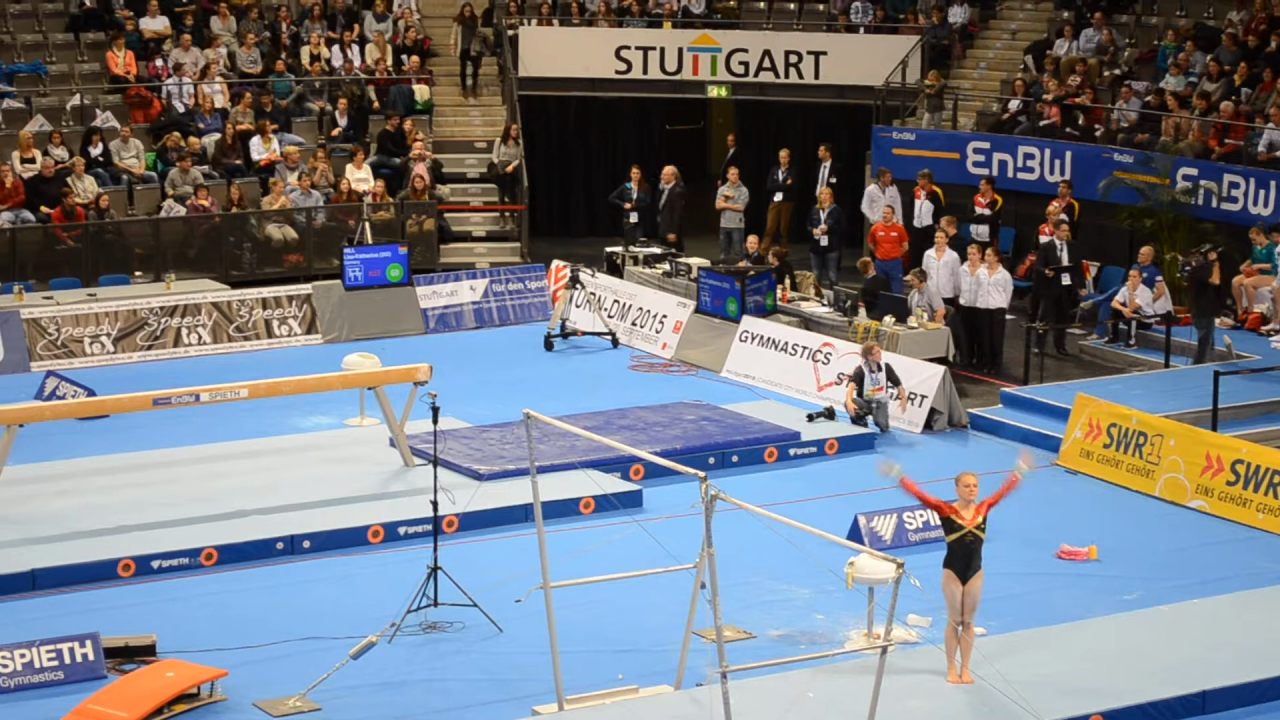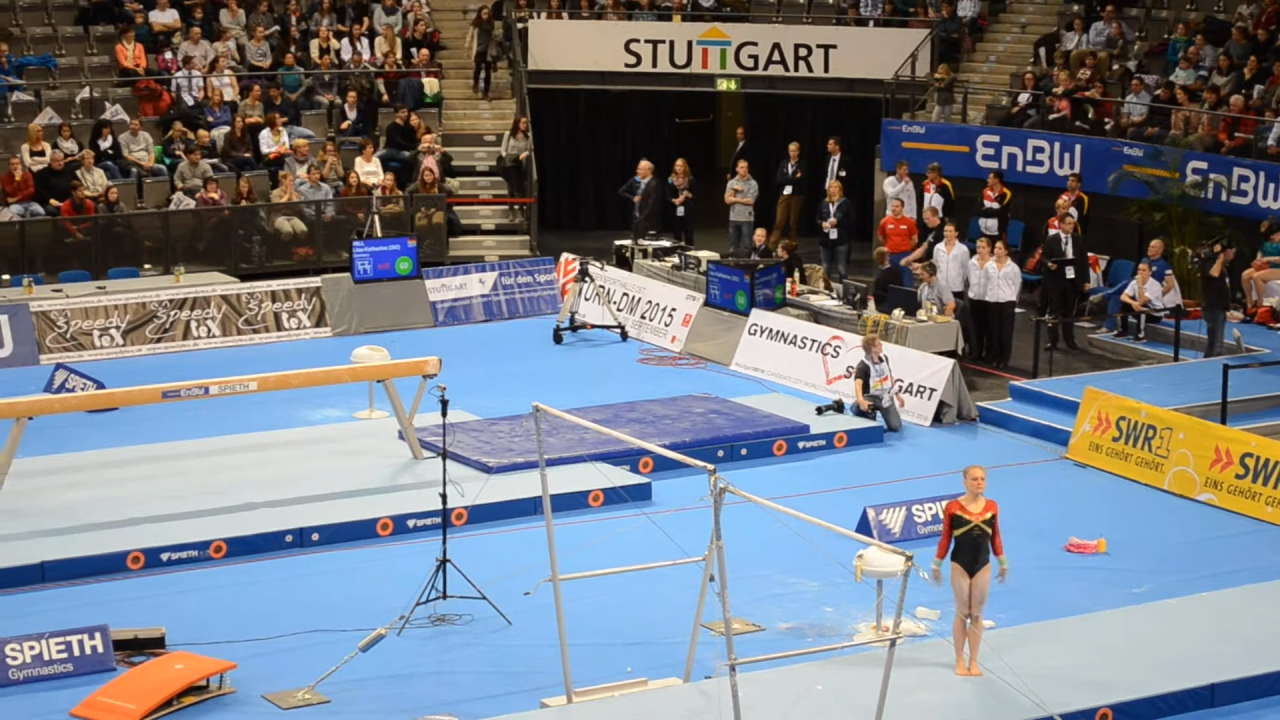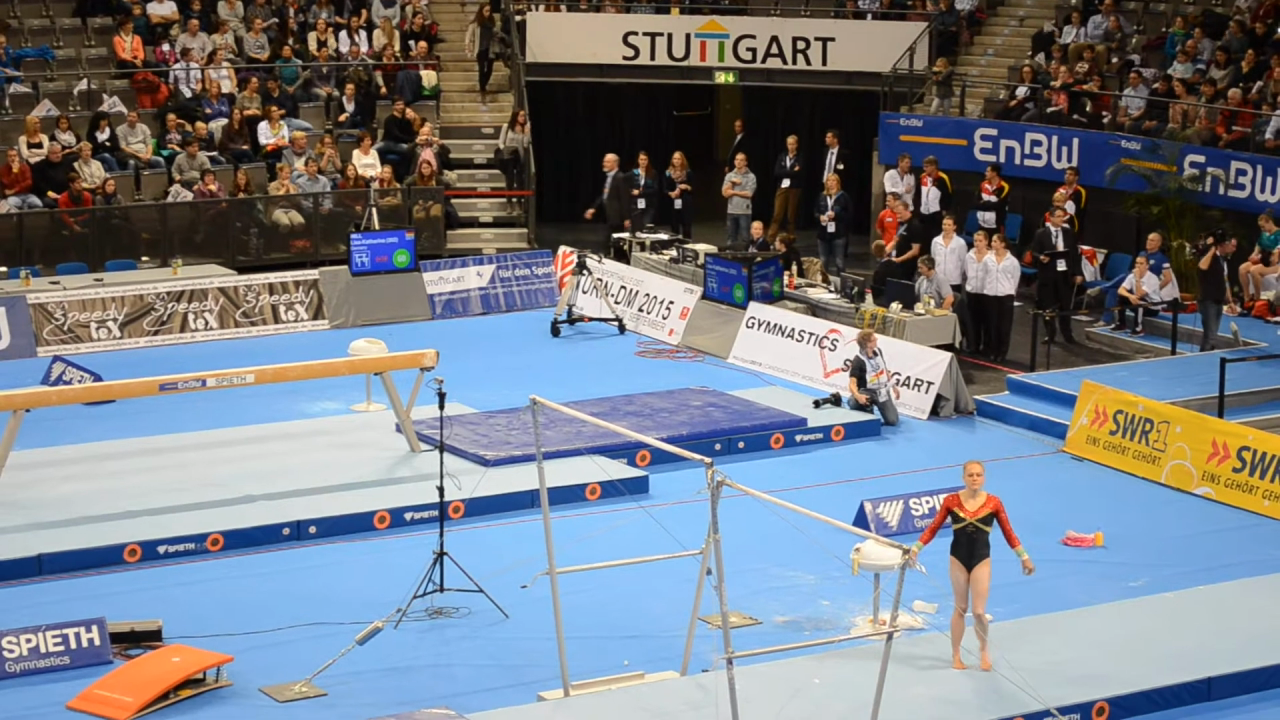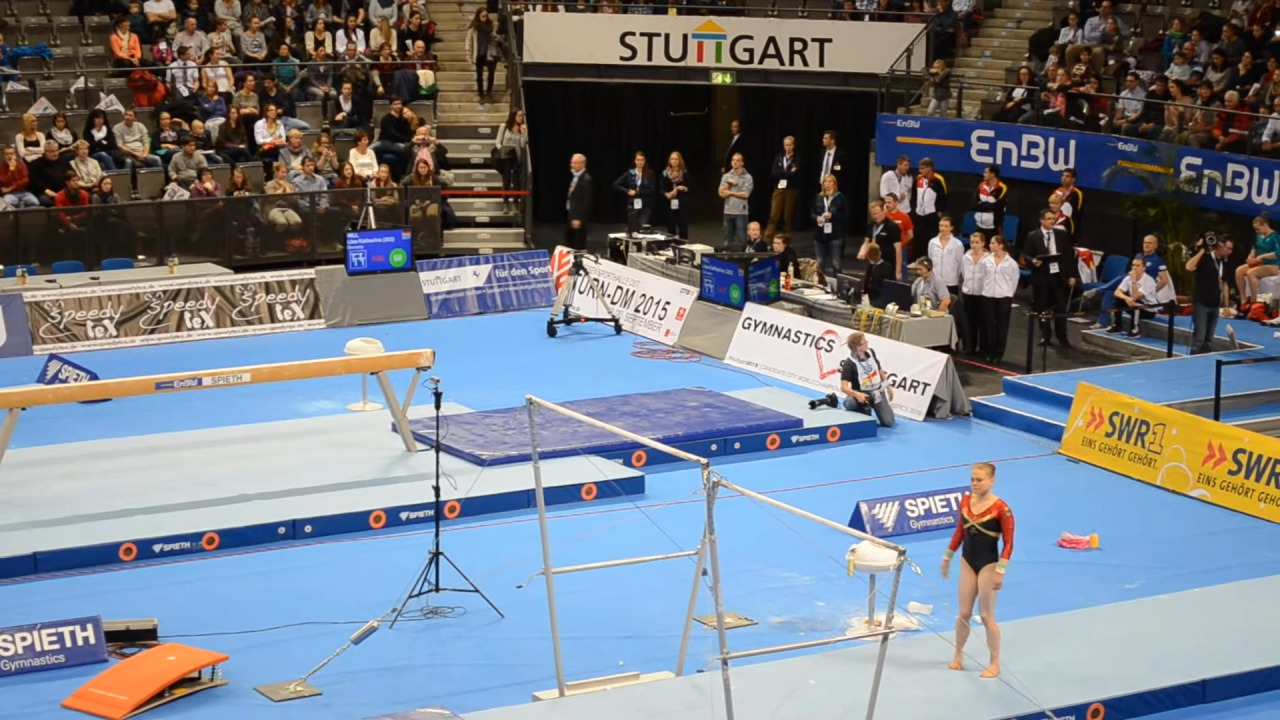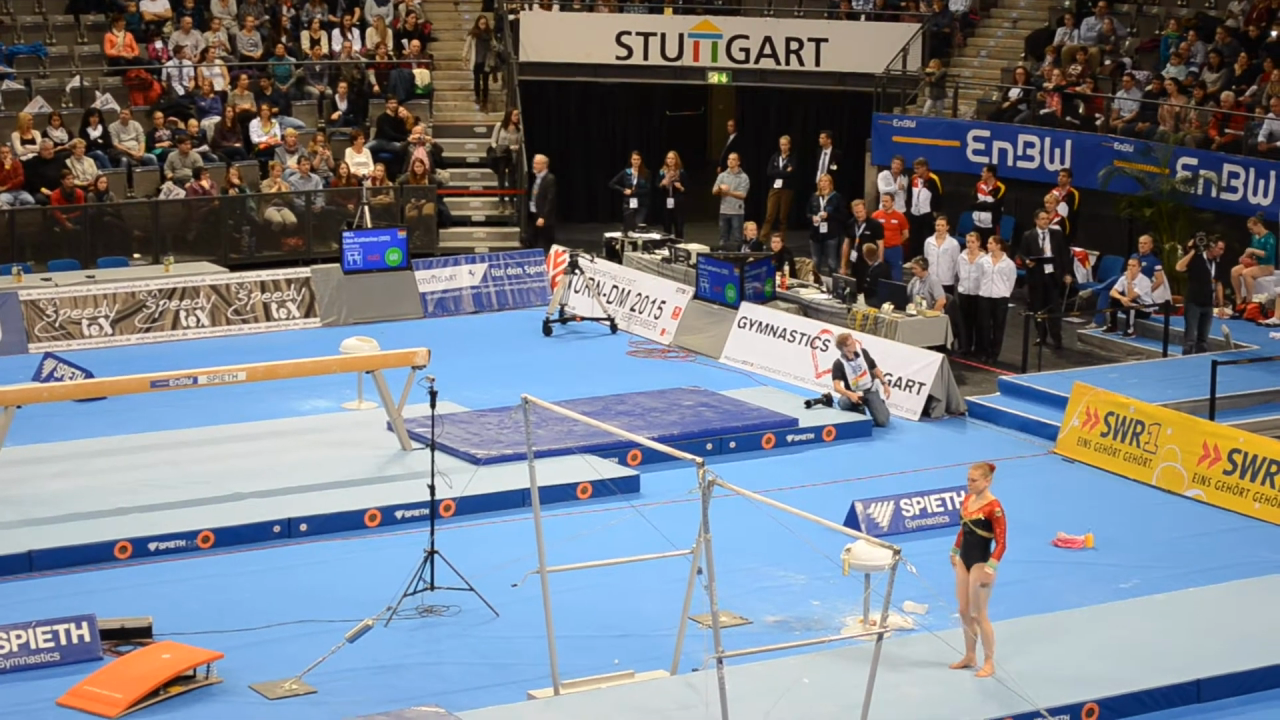
dt=0.4s
person 1, frame 1
left shoulder: (983, 509)
right shoulder: (947, 509)
left elbow: (1004, 490)
right elbow: (918, 494)
left wrist: (1020, 471)
right wrist: (898, 477)
left hip: (975, 573)
right hip: (952, 572)
left knee: (968, 623)
right knee: (955, 622)
left ankle: (965, 668)
right ankle: (952, 669)
person 1, frame 2
left shoulder: (991, 507)
right shoulder: (952, 507)
left elbow: (995, 539)
right elbow: (946, 539)
left wrist: (1003, 564)
right wrist: (936, 566)
left hip: (982, 566)
right hip: (960, 565)
left knee: (977, 615)
right knee: (962, 614)
left ankle: (974, 660)
right ankle: (960, 661)
person 1, frame 3
left shoulder: (994, 503)
right shoulder: (951, 500)
left elbow: (1008, 532)
right elbow: (935, 526)
left wrist: (1024, 557)
right wrist: (916, 548)
left hip: (981, 561)
right hip: (957, 559)
left knee: (979, 611)
right knee: (960, 608)
left ankle: (984, 650)
right ankle: (956, 654)
person 1, frame 4
left shoulder: (1001, 508)
right shoulder: (965, 501)
left elbow: (1008, 543)
right elbow: (959, 532)
left wrist: (1001, 570)
right wrist: (947, 557)
left hip: (988, 565)
right hip: (967, 562)
left knee: (987, 616)
right knee: (964, 613)
left ankle: (994, 663)
right ankle: (958, 654)
person 1, frame 5
left shoulder: (994, 508)
right shoulder: (968, 499)
left elbow: (1001, 543)
left wrist: (989, 570)
right wrist: (954, 552)
left hip: (980, 563)
right hip: (964, 560)
left knee: (978, 615)
right knee: (964, 612)
left ankle: (989, 663)
right ankle: (970, 656)
